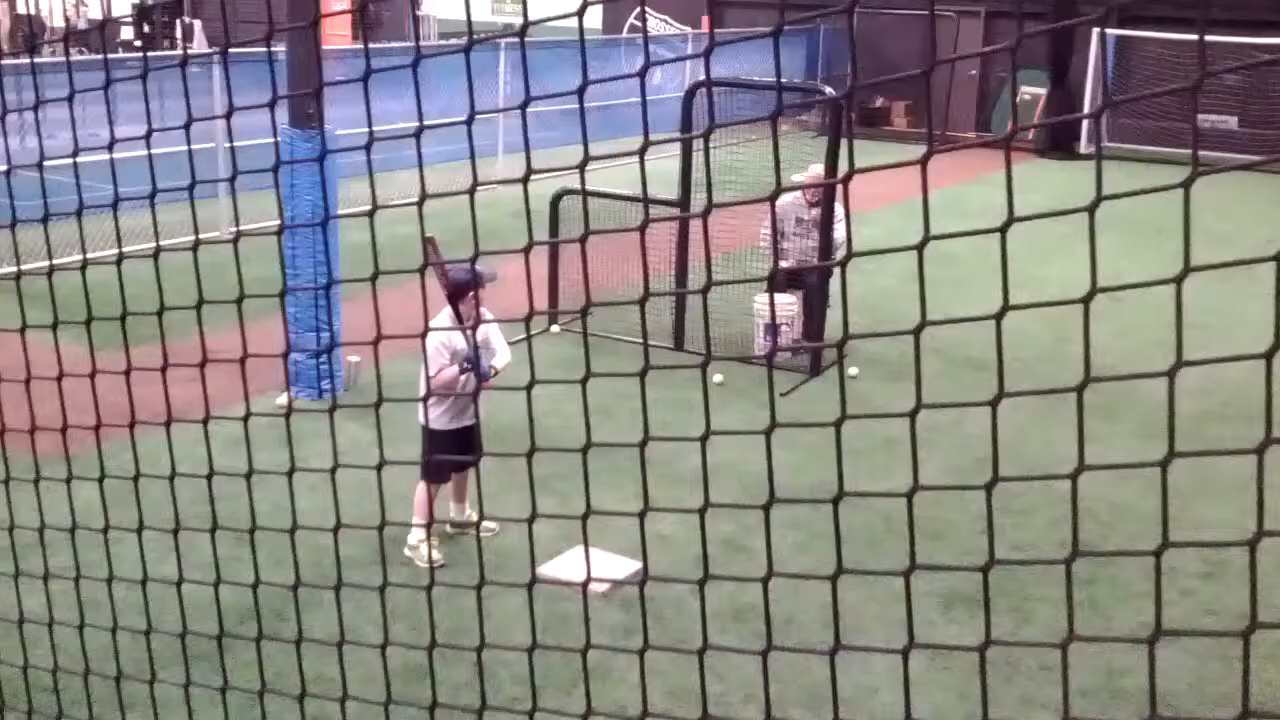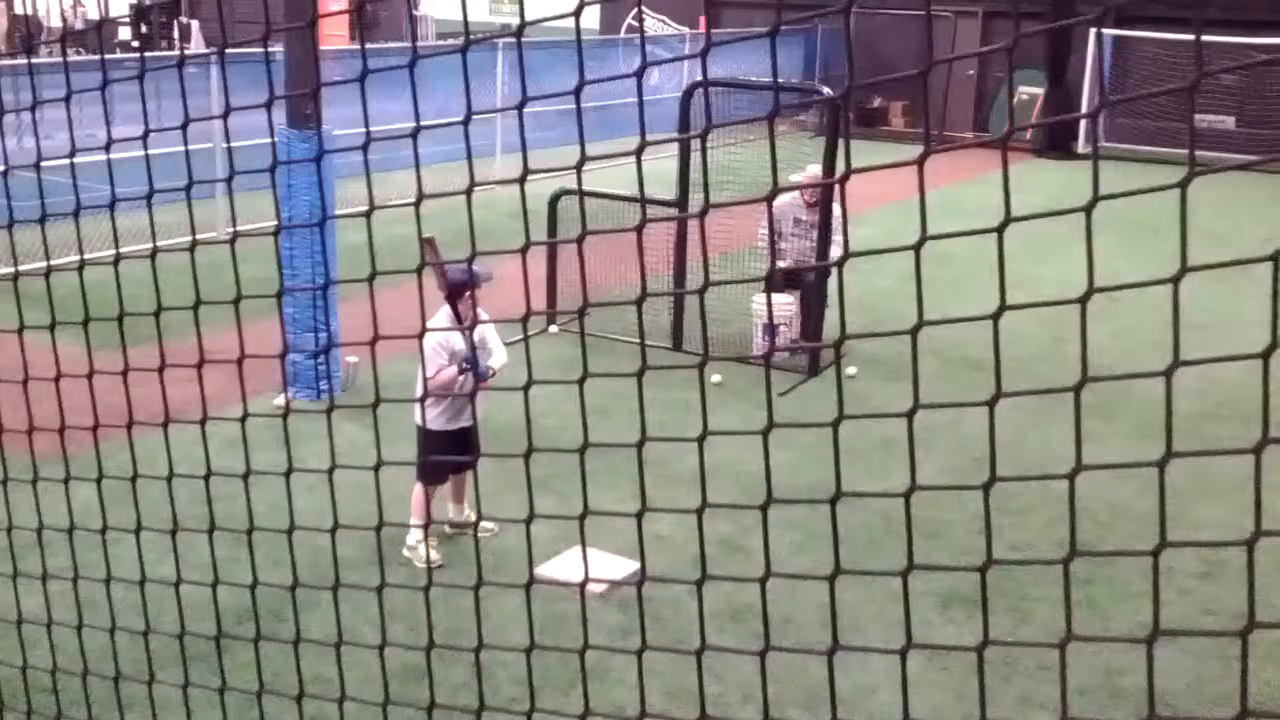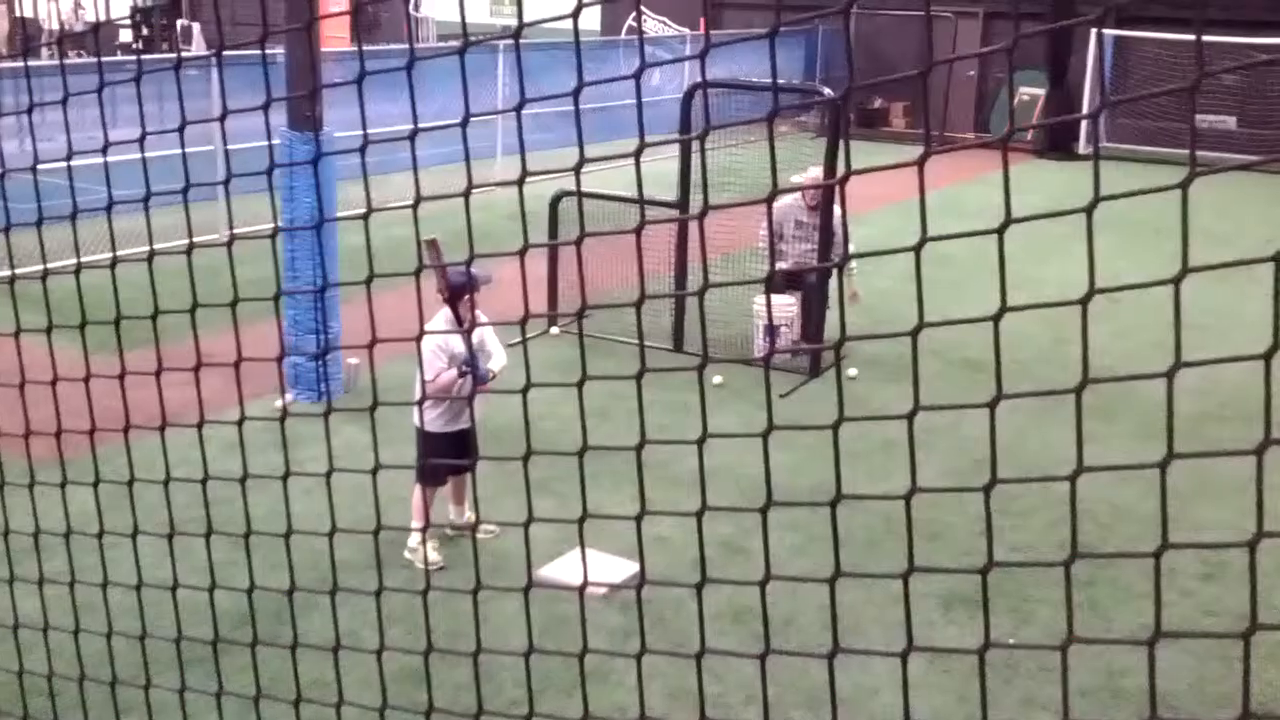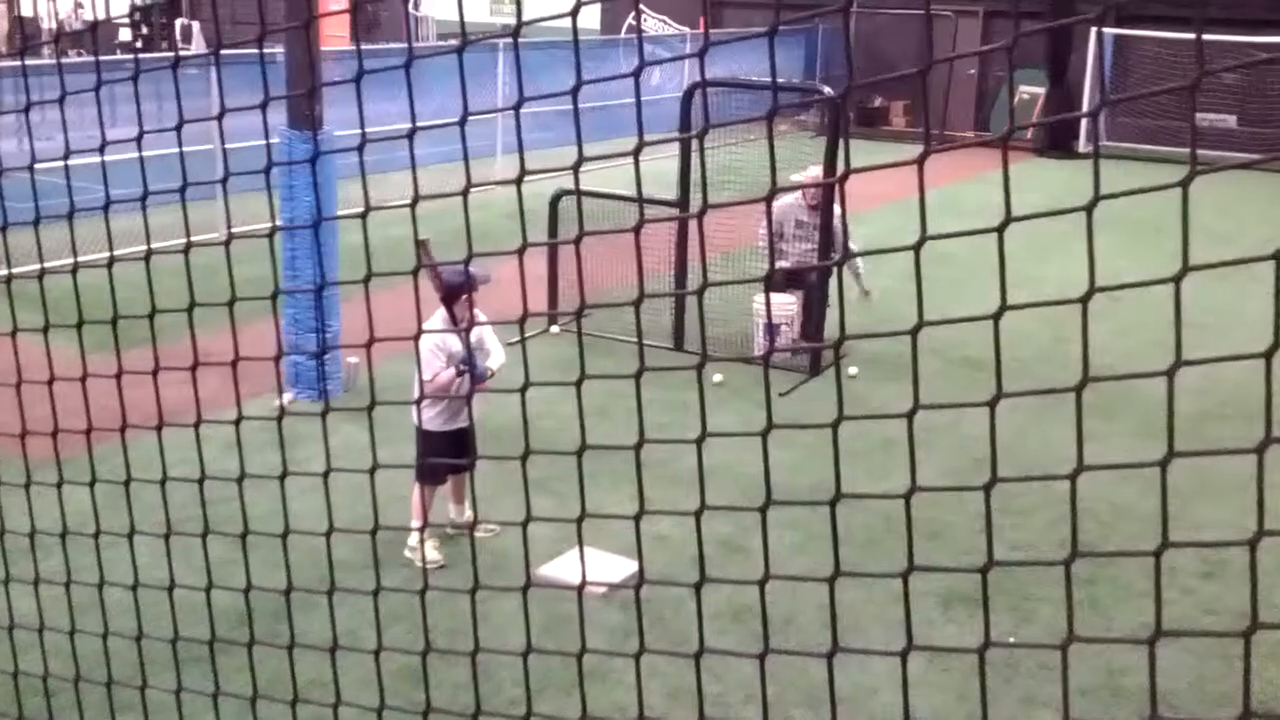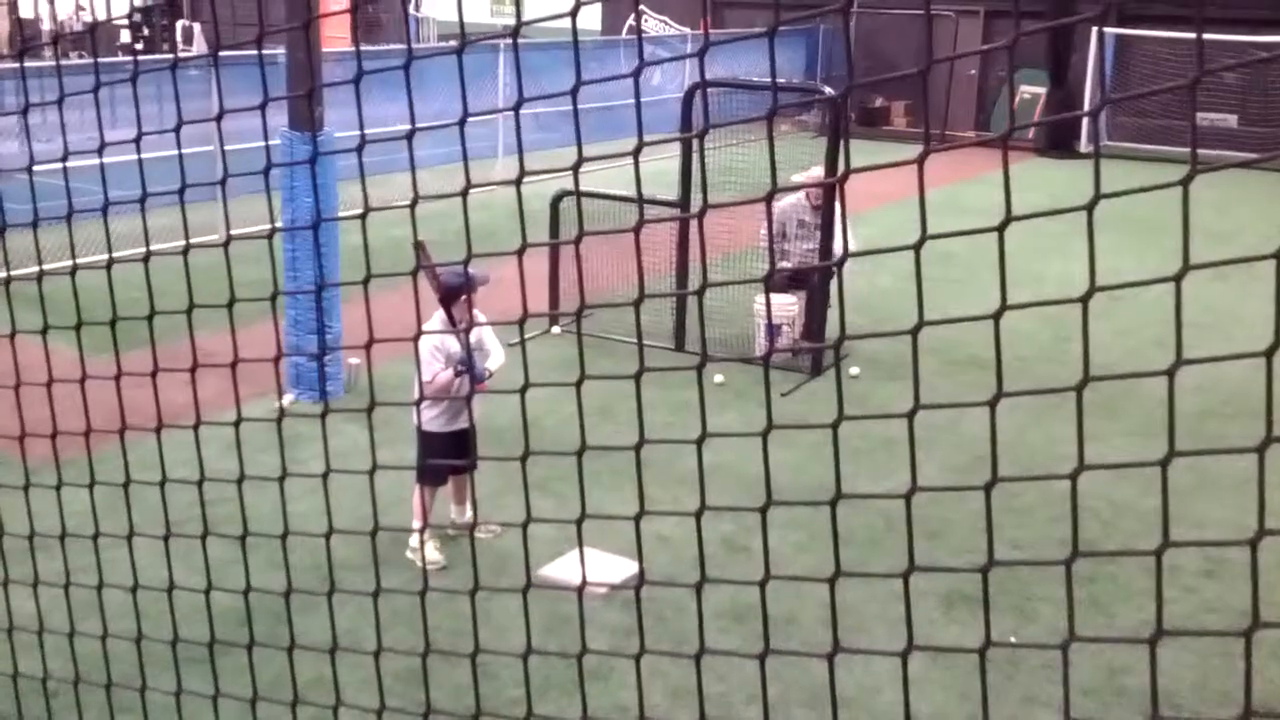
dt=0.2s
person 1, frame 1
left shoulder: (483, 317)
right shoulder: (439, 332)
left elbow: (503, 351)
right elbow: (434, 382)
left wrist: (491, 368)
right wrist: (463, 366)
left hip: (468, 410)
right hip: (440, 417)
left knee: (463, 467)
right knee: (433, 477)
left ankle: (460, 516)
right ankle: (417, 537)
person 1, frame 2
left shoulder: (478, 318)
right shoulder: (436, 332)
left elbow: (499, 351)
right elbow: (433, 383)
left wrist: (489, 368)
right wrist: (462, 366)
left hip: (465, 411)
right hip: (437, 418)
left knee: (461, 468)
right knee: (430, 478)
left ankle: (459, 517)
right ankle: (416, 537)
person 1, frame 3
left shoulder: (478, 321)
right shoulder: (435, 336)
left elbow: (498, 353)
right elbow: (432, 386)
left wrist: (488, 371)
right wrist: (461, 369)
left hip: (463, 413)
right hip: (436, 420)
left knee: (461, 469)
right knee: (429, 480)
left ankle: (460, 519)
right ankle: (418, 539)
person 1, frame 4
left shoulder: (477, 320)
right shoulder: (433, 335)
left elbow: (497, 352)
right elbow: (430, 386)
left wrist: (486, 370)
right wrist: (459, 368)
left hip: (462, 412)
right hip: (435, 419)
left knee: (461, 469)
right knee: (429, 479)
left ankle: (461, 518)
right ankle: (418, 538)
person 1, frame 5
left shoulder: (477, 320)
right shoulder: (432, 336)
left elbow: (497, 352)
right elbow: (429, 387)
left wrist: (485, 371)
right wrist: (457, 369)
left hip: (463, 413)
right hip: (436, 420)
left knee: (463, 469)
right knee: (430, 480)
left ankle: (462, 518)
right ankle: (419, 538)
person 2, frame 1
left shoulder: (835, 210)
right shoulder: (785, 203)
left elbow: (838, 244)
right elbow: (768, 234)
left wrist: (821, 226)
right wrist: (778, 260)
left hip: (816, 266)
right hip: (787, 265)
left knee: (816, 284)
right knee: (775, 282)
left ankle: (812, 340)
person 2, frame 2
left shoulder: (833, 211)
right shoulder: (783, 203)
left elbow: (838, 246)
right elbow: (765, 235)
left wrist: (831, 257)
right wrist: (775, 260)
left hip: (813, 267)
right hip: (784, 265)
left knee: (812, 283)
right knee: (773, 282)
person 2, frame 3
left shoulder: (833, 214)
right shoulder: (784, 205)
left elbow: (845, 249)
right elbow: (766, 236)
left wrist: (850, 282)
right wrist: (776, 261)
left hip: (814, 269)
right hip: (785, 266)
left knee: (814, 286)
right knee: (773, 284)
left ankle: (811, 341)
person 2, frame 4
left shoulder: (834, 212)
right shoulder: (784, 204)
left elbow: (847, 249)
right elbow: (767, 235)
left wrist: (861, 283)
right wrist: (777, 260)
left hip: (815, 267)
right hip: (786, 266)
left knee: (815, 284)
right knee: (774, 283)
left ankle: (812, 339)
person 2, frame 5
left shoulder: (835, 210)
right shoulder: (787, 205)
left elbow: (841, 242)
right elbow: (768, 235)
right wrist: (778, 261)
left hip: (817, 267)
right hip: (788, 265)
right knee: (775, 284)
